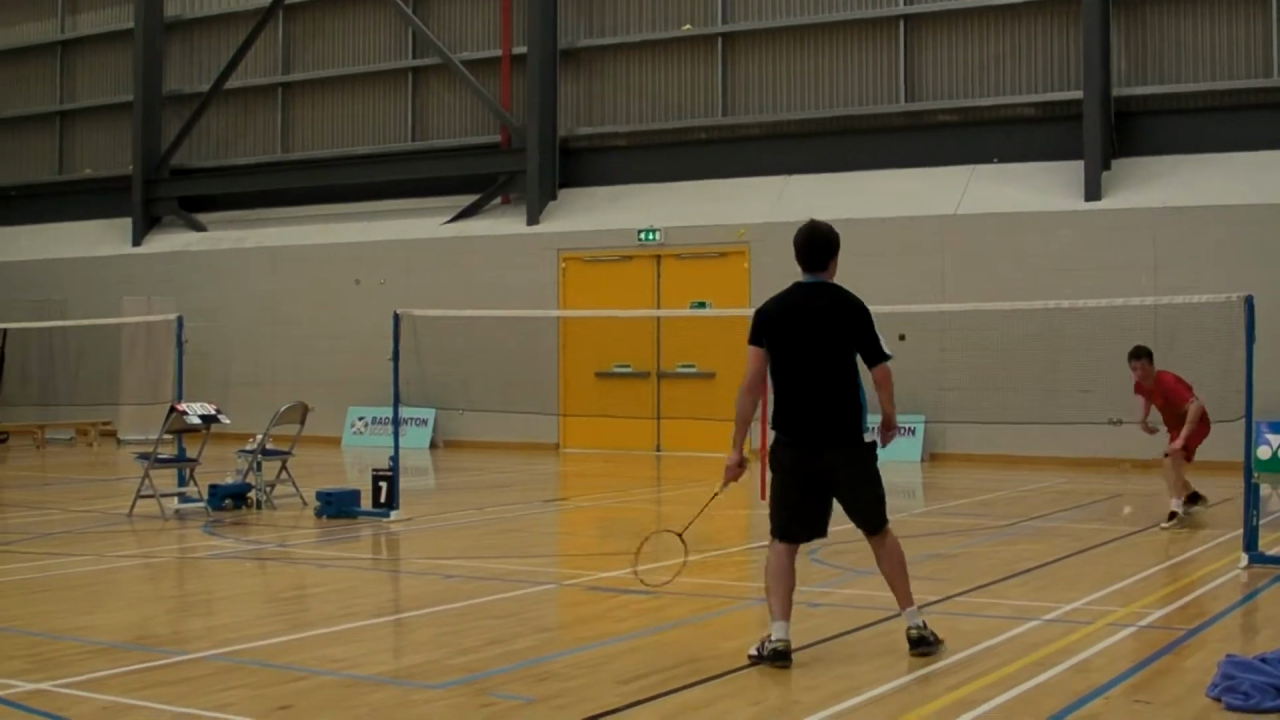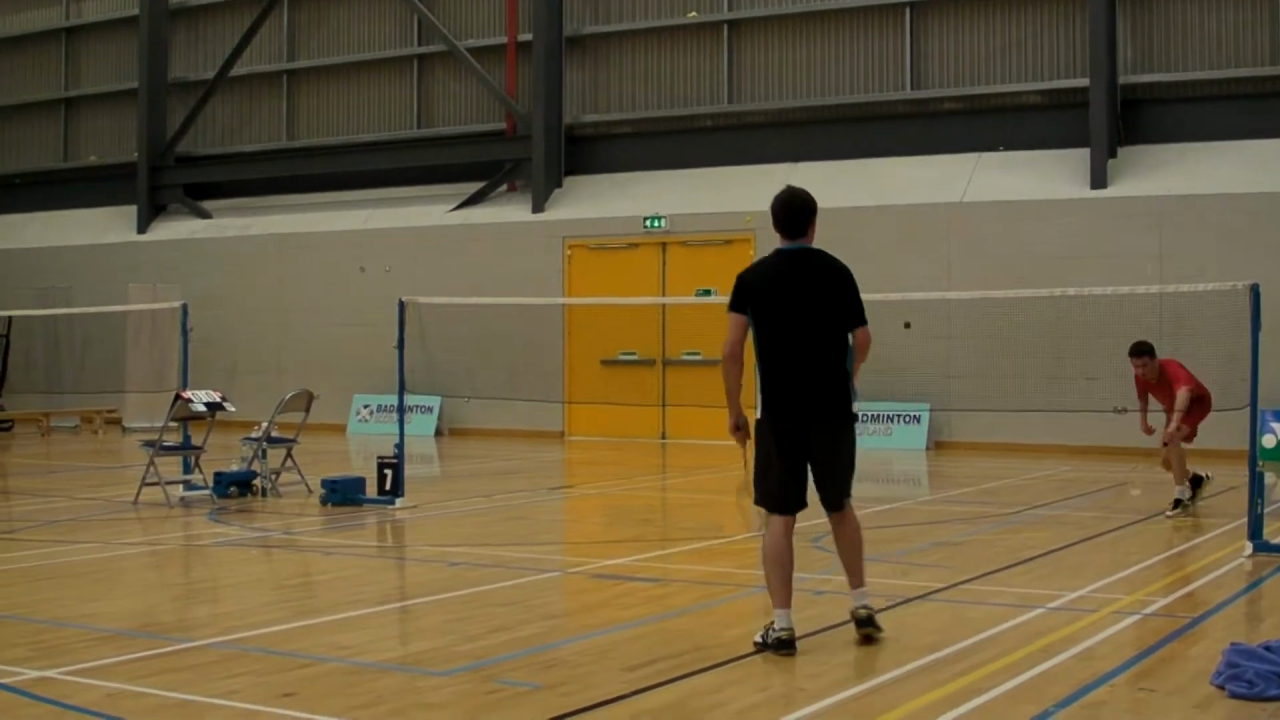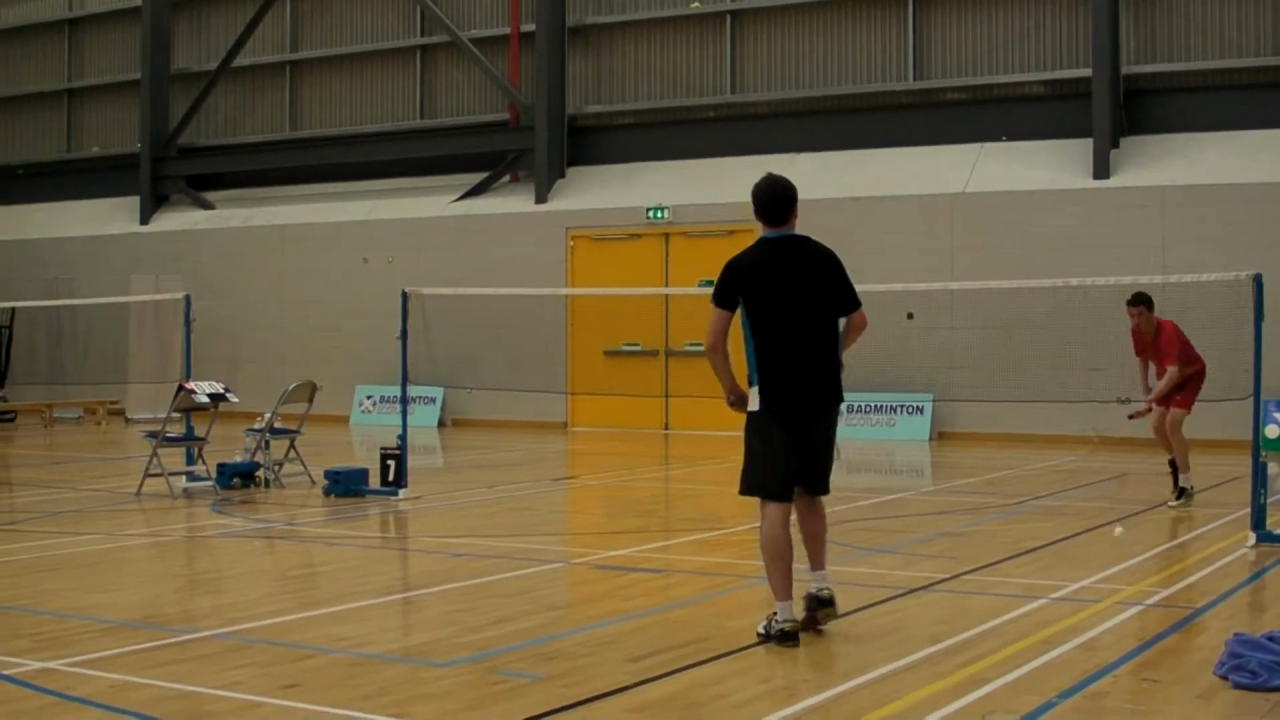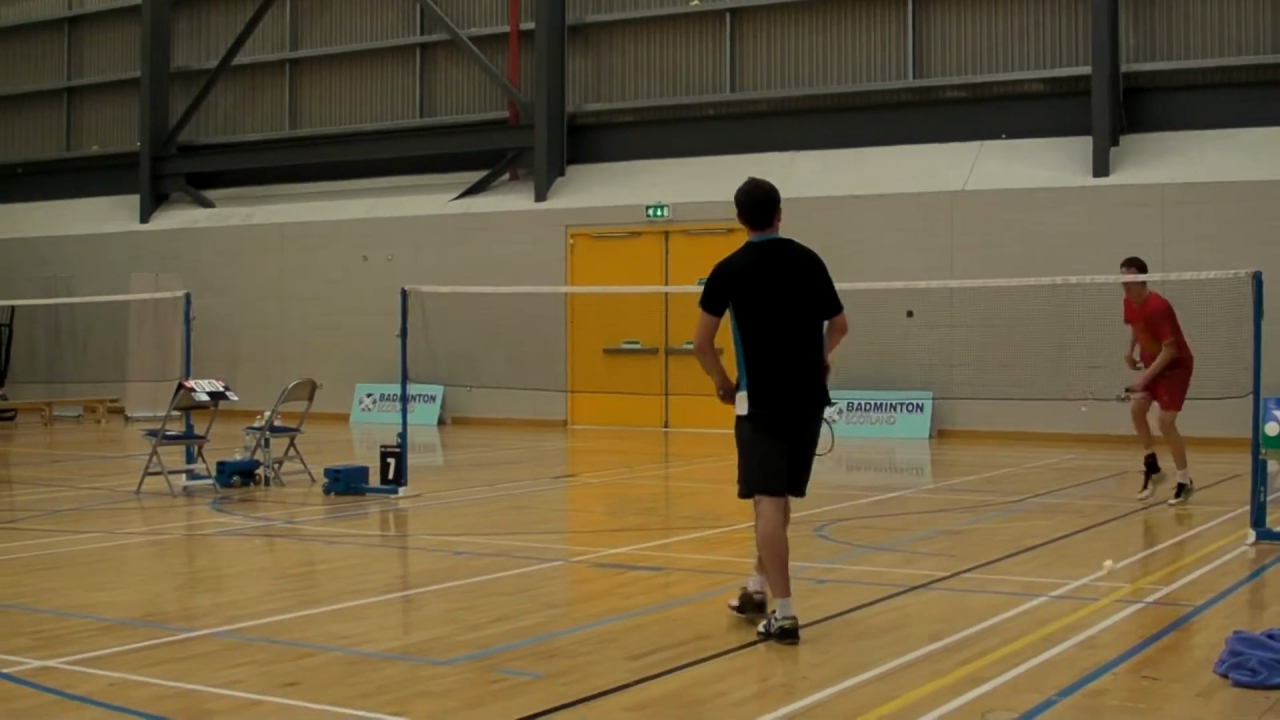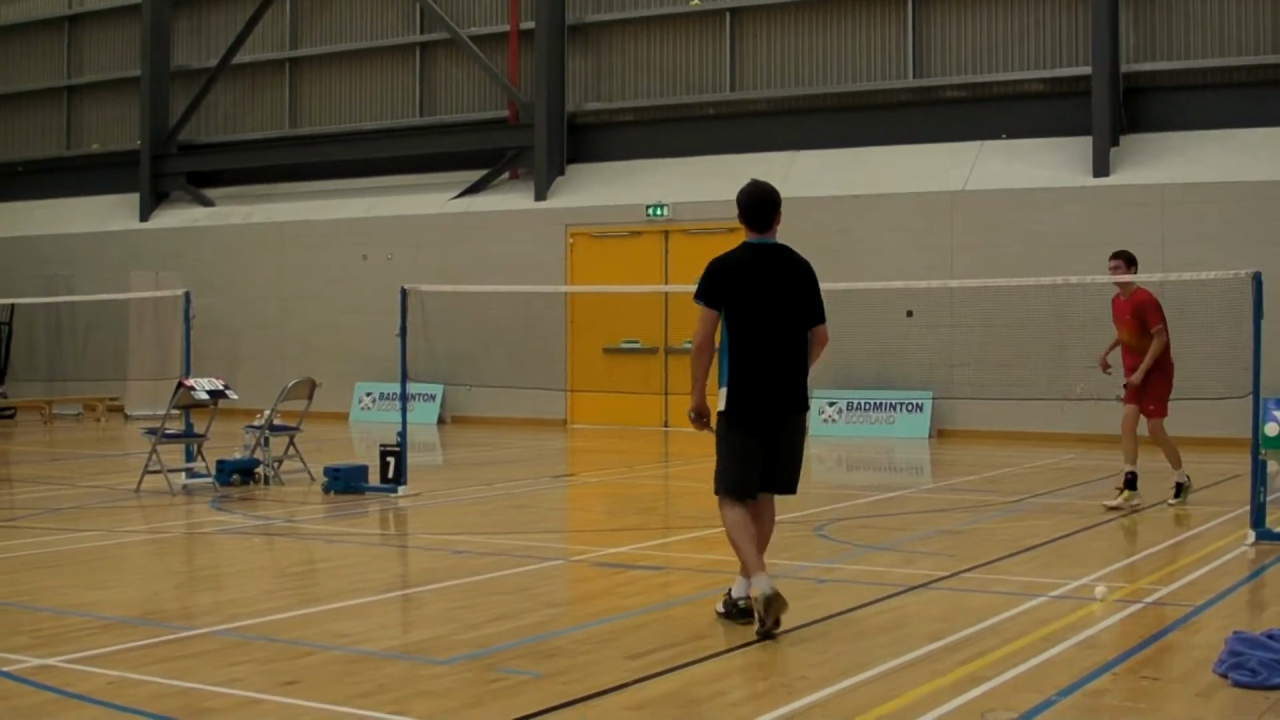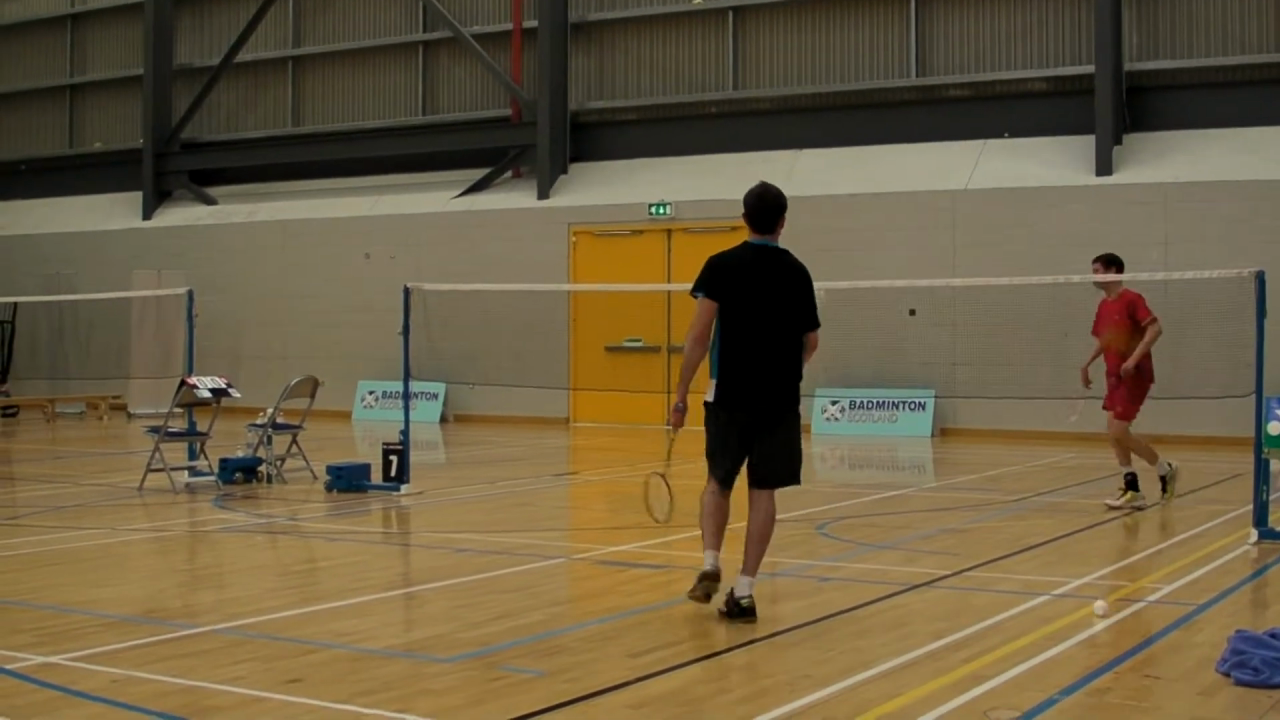
dt=0.2s
person 1, frame 1
left shoulder: (770, 311)
right shoulder: (851, 306)
left elbow: (752, 383)
right elbow: (881, 374)
left wrist: (737, 448)
right wrist: (889, 416)
left hip: (792, 445)
right hip: (848, 441)
left knee: (783, 542)
right knee: (878, 532)
left ankle: (778, 637)
right ankle: (916, 625)
person 1, frame 2
left shoulder: (752, 278)
right shoulder: (836, 272)
left elbow: (732, 351)
right elbow: (862, 341)
left wrist: (735, 411)
left hip: (779, 414)
right hip: (833, 411)
left knee: (779, 517)
right knee: (839, 507)
left ankle: (781, 625)
right ankle: (862, 605)
person 1, frame 3
left shoulder: (740, 267)
right shoulder: (823, 258)
left elbow: (715, 342)
right elbow: (857, 321)
left wrist: (731, 387)
left hip: (772, 401)
right hip: (822, 396)
left knee: (774, 505)
right knee: (808, 495)
left ankle: (784, 616)
right ankle: (820, 588)
person 1, frame 4
left shoulder: (730, 270)
right shoulder: (809, 261)
left elbow: (702, 343)
right elbow: (839, 325)
left wrist: (721, 382)
left hip: (761, 403)
right hip: (808, 399)
left knee: (768, 502)
right knee: (782, 496)
left ankle: (783, 613)
right ankle: (758, 590)
person 1, frame 5
left shoulder: (723, 268)
right shoulder: (800, 268)
left elbow: (702, 341)
right elbow: (820, 338)
left wrist: (698, 397)
left hip: (740, 403)
right hip: (789, 403)
left knee: (733, 501)
right knee: (762, 498)
left ankle: (763, 587)
right ankle: (741, 594)
person 1, frame 6
left shoulder: (721, 265)
right shoulder: (798, 272)
left elbow: (699, 334)
right elbow: (810, 342)
left wrist: (680, 394)
left hip: (729, 396)
right hip: (781, 401)
left knee: (718, 483)
right knee: (763, 492)
left ankle: (710, 565)
right ankle: (744, 590)
person 2, frame 1
left shoulder: (1167, 381)
right shoulder: (1140, 383)
left elbow: (1196, 406)
left wrist: (1181, 439)
right wrist: (1143, 420)
left hip: (1195, 423)
right hip: (1176, 425)
left knee: (1171, 458)
left ankle: (1176, 510)
right ankle: (1194, 497)
person 2, frame 2
left shoulder: (1171, 369)
right shoulder: (1140, 377)
left elbow: (1184, 392)
right elbow: (1143, 396)
left wrist: (1174, 423)
right wrist: (1143, 420)
left hip: (1197, 403)
right hip: (1175, 409)
left knee: (1171, 439)
right knee: (1166, 460)
left ankle: (1182, 498)
right ankle: (1197, 479)
person 2, frame 3
left shoulder: (1168, 331)
right shoulder: (1136, 331)
left elbow: (1173, 371)
right elbow: (1142, 356)
left wrist: (1153, 398)
right wrist: (1144, 383)
left hip: (1190, 375)
right hip: (1168, 379)
left knee: (1173, 423)
right knee: (1157, 425)
left ankle: (1185, 487)
right ankle: (1177, 466)
person 2, frame 4
left shoulder: (1157, 306)
right shoulder: (1128, 302)
left elbow: (1170, 349)
left wrist: (1144, 377)
right wrist: (1130, 350)
left hip: (1176, 365)
right hip: (1152, 363)
left knee: (1166, 422)
right knee: (1136, 410)
left ankle: (1184, 482)
right ankle: (1152, 468)
person 2, frame 5
left shoulder: (1145, 299)
right shoulder: (1116, 301)
left elbow: (1161, 338)
left wrist: (1140, 372)
right wrist: (1107, 352)
left hip: (1156, 371)
right hip: (1134, 371)
left knee: (1155, 429)
right knee: (1127, 425)
left ankle: (1182, 480)
right ankle: (1130, 488)
person 2, frame 6
left shoulder: (1132, 299)
right shoulder: (1103, 305)
left elbow: (1155, 329)
left wrist: (1134, 360)
right wrist: (1086, 365)
left hip: (1135, 376)
right hip: (1115, 376)
left knee: (1118, 432)
right knee: (1114, 432)
left ankle: (1165, 469)
right ankle: (1132, 489)
